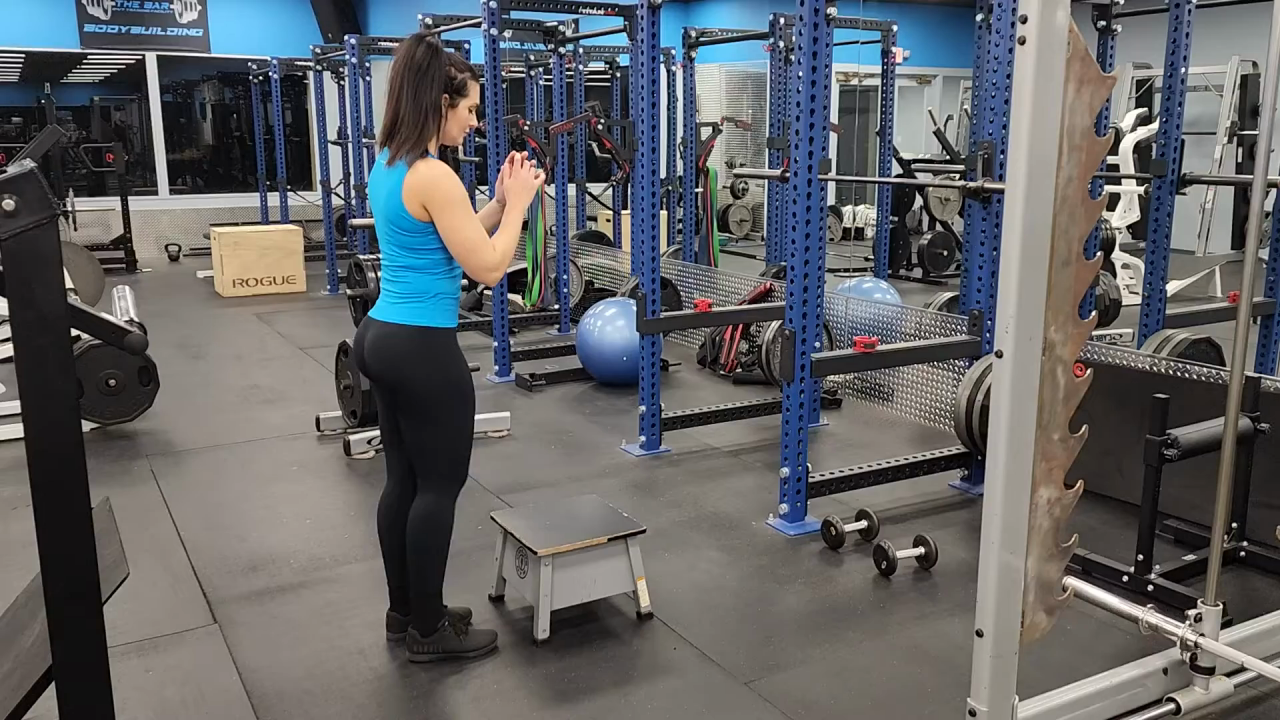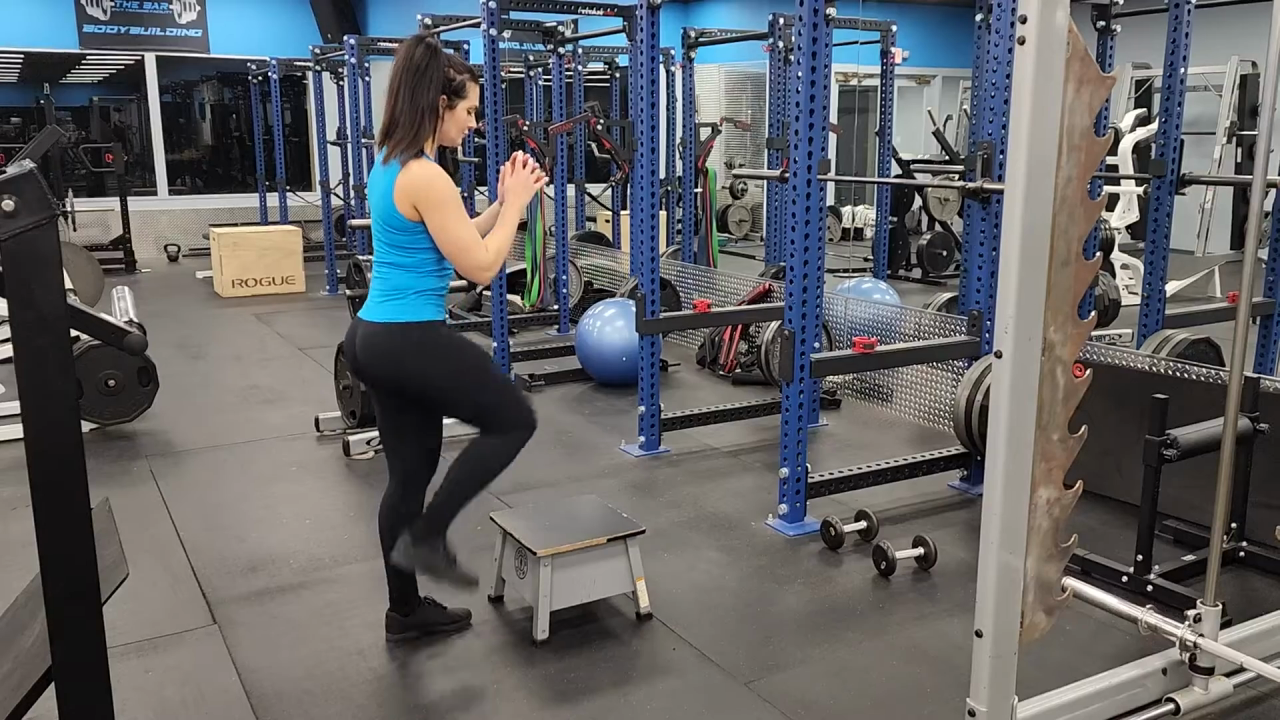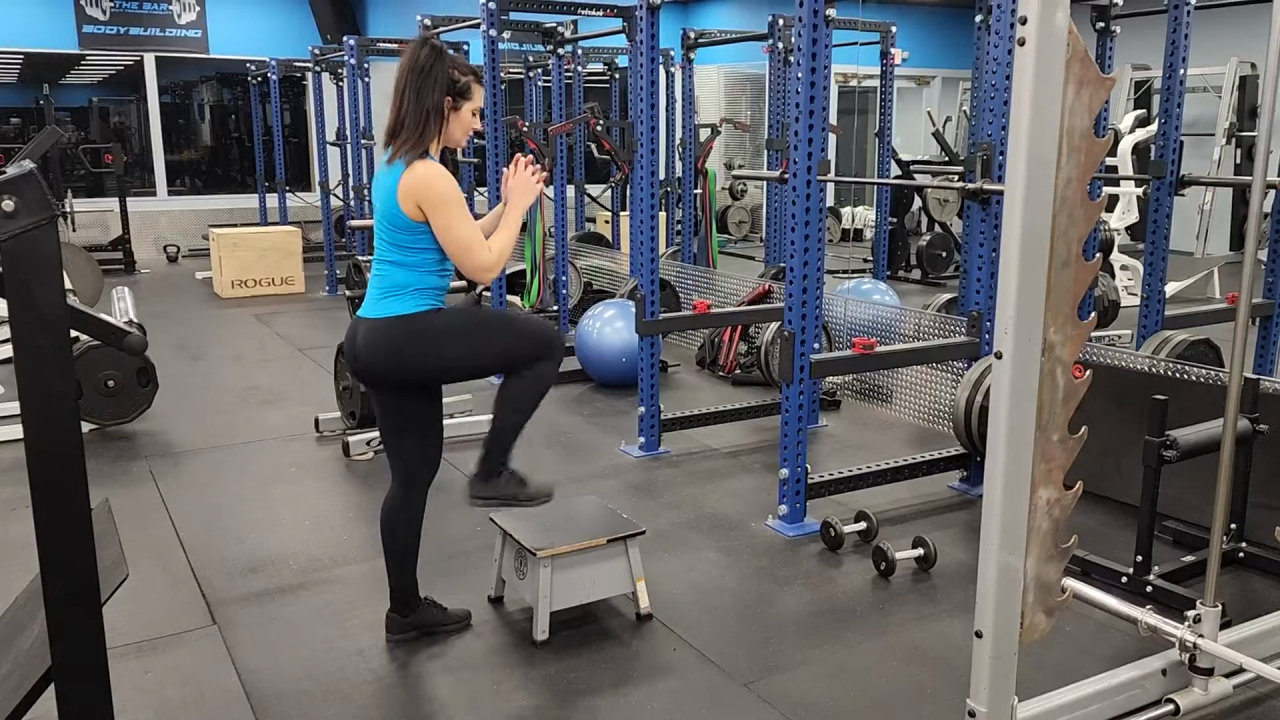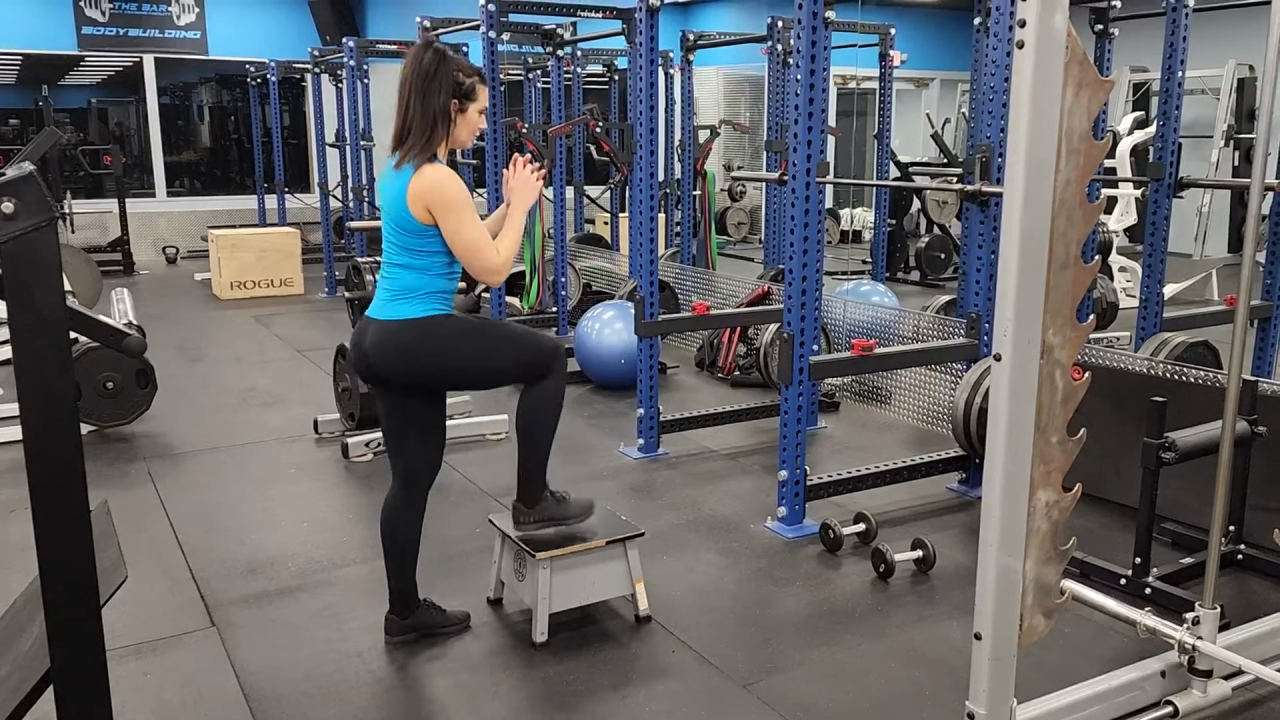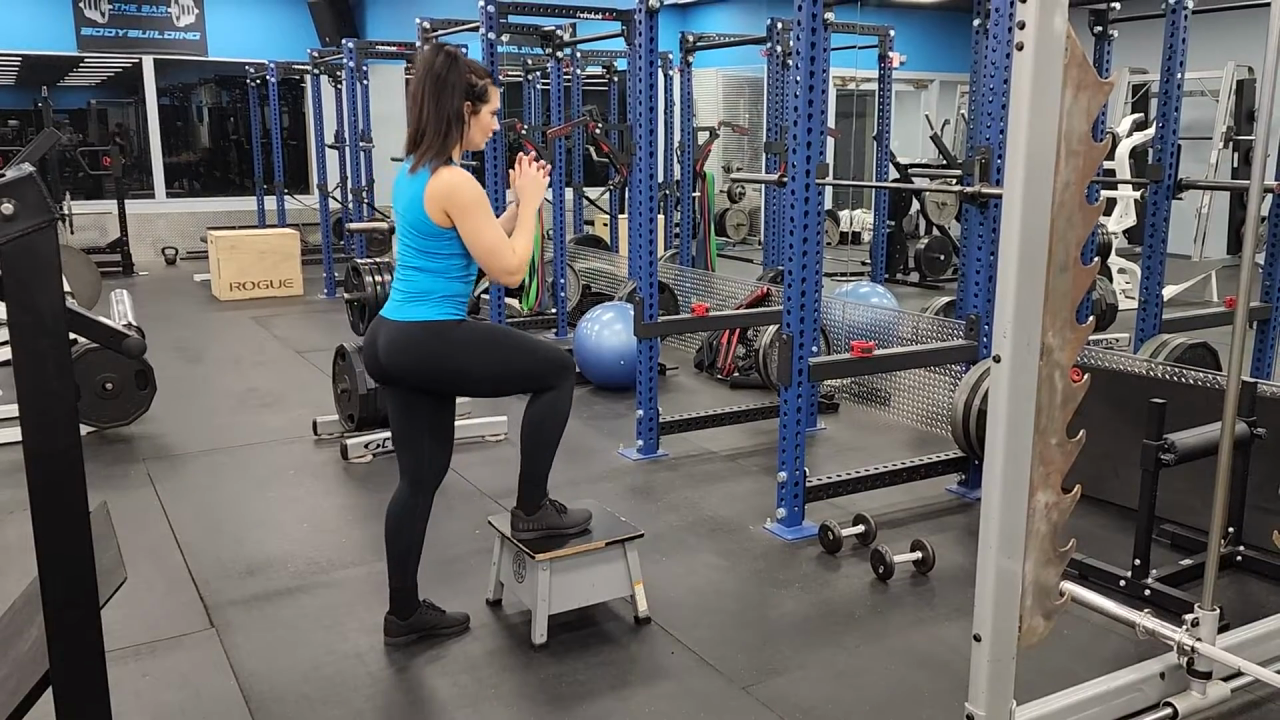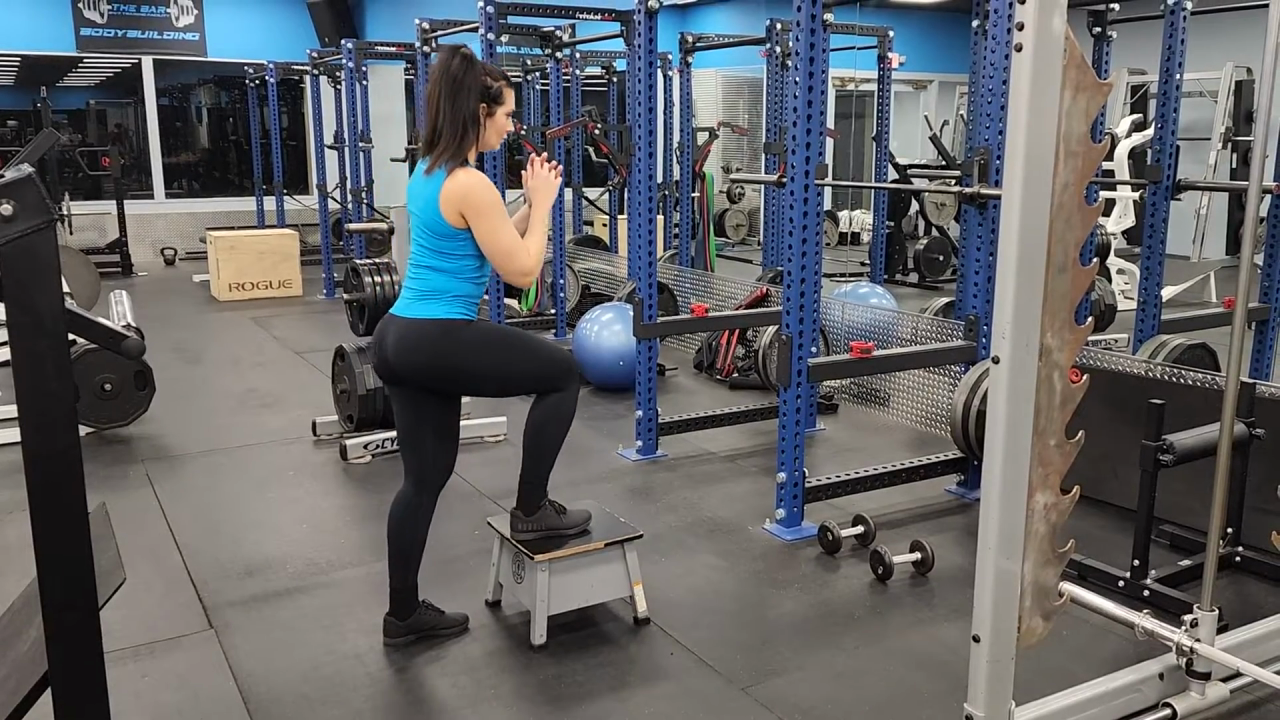
dt=0.2s
person 1, frame 1
left shoulder: (388, 165)
right shoulder: (432, 176)
right elbow: (488, 268)
left wrist: (498, 201)
right wrist: (519, 205)
left hip: (382, 336)
right hip: (420, 346)
left knee: (408, 479)
right knee: (439, 485)
left ankle: (405, 612)
right ankle: (432, 630)
person 1, frame 2
left shoulder: (389, 164)
right shoulder: (425, 177)
left elbow: (449, 244)
right elbow: (479, 267)
left wrist: (501, 202)
right wrist: (515, 206)
left hip: (374, 338)
right hip: (408, 340)
left knee: (411, 474)
right knee: (513, 421)
left ankle: (406, 609)
right ankle: (427, 538)
person 1, frame 3
left shoulder: (395, 164)
right shoulder: (428, 177)
left elbow: (451, 245)
right elbow: (482, 267)
left wrist: (506, 204)
right wrist: (519, 207)
left hip: (372, 337)
right hip: (407, 336)
left knee: (412, 473)
right knee: (544, 343)
left ankle: (406, 610)
right ankle: (492, 474)
person 1, frame 4
left shoulder: (400, 168)
right shoulder: (438, 180)
right elbow: (492, 270)
left wrist: (511, 205)
right wrist: (519, 206)
left hip: (379, 340)
right hip: (416, 340)
left knee: (412, 477)
right knee: (549, 358)
left ankle: (405, 612)
right ankle: (532, 499)
person 1, frame 5
left shoulder: (413, 170)
right shoulder: (455, 183)
right elbow: (509, 270)
left wrist: (519, 205)
right wrist: (530, 203)
left hip: (391, 340)
right hip: (430, 342)
left knee: (419, 477)
right knee: (557, 371)
left ankle: (404, 612)
right ankle: (532, 508)
person 1, frame 6
left shoulder: (427, 171)
right shoulder: (470, 184)
right elbow: (522, 271)
left wrist: (530, 203)
right wrist: (543, 203)
left hip: (400, 339)
right hip: (439, 342)
left knee: (424, 477)
right knee: (563, 373)
left ankle: (403, 613)
right ankle: (531, 509)
